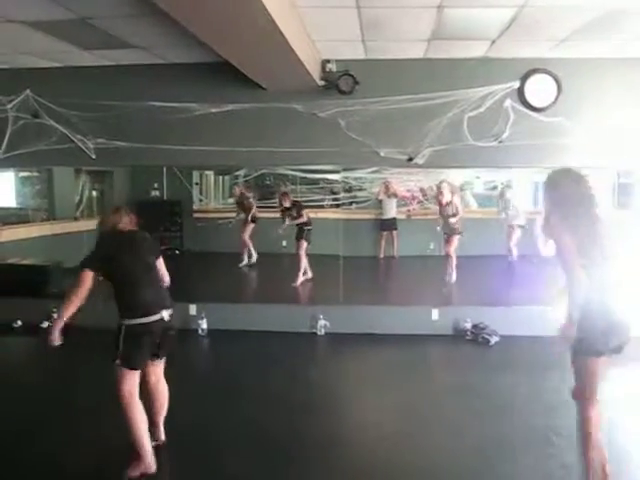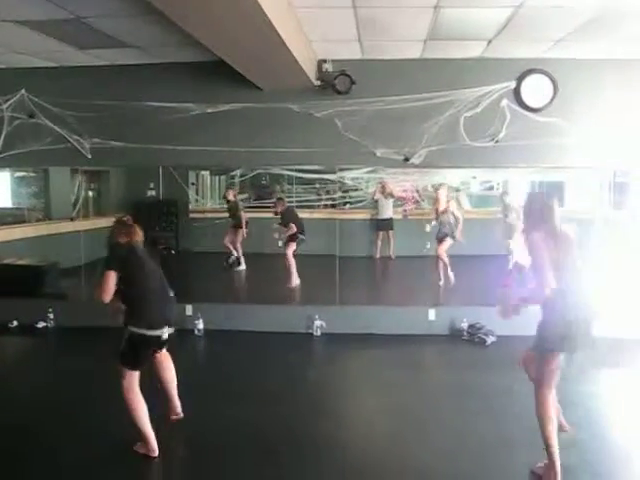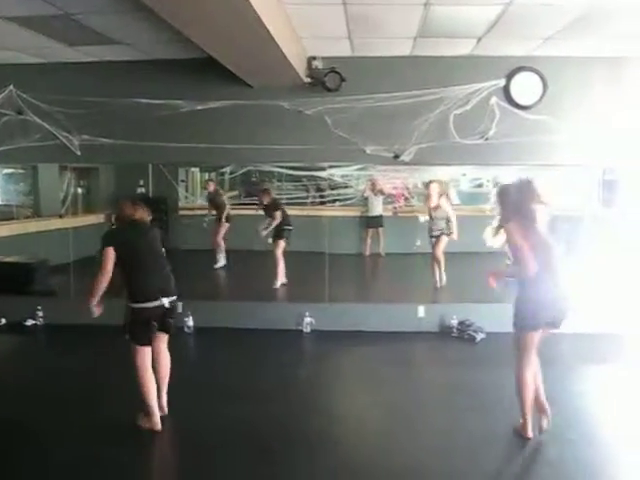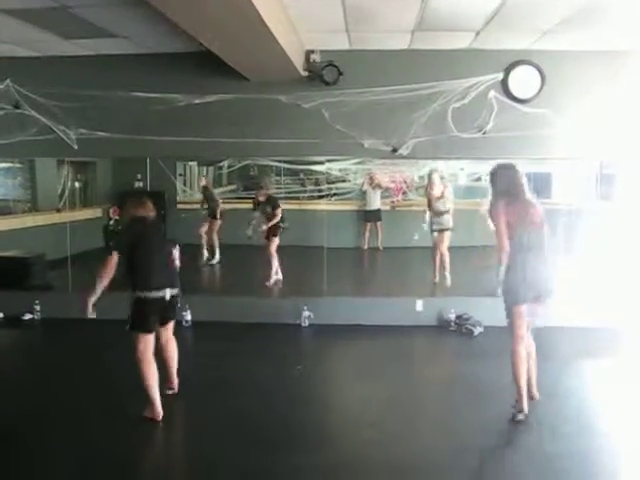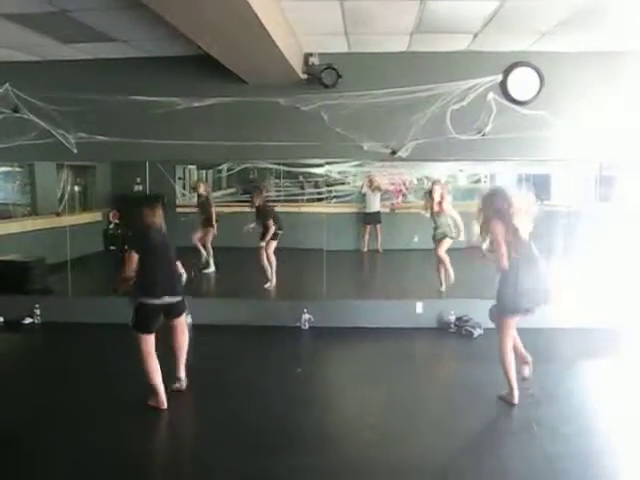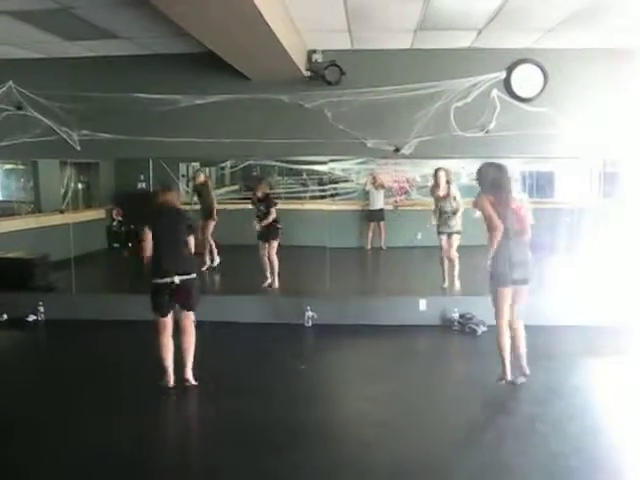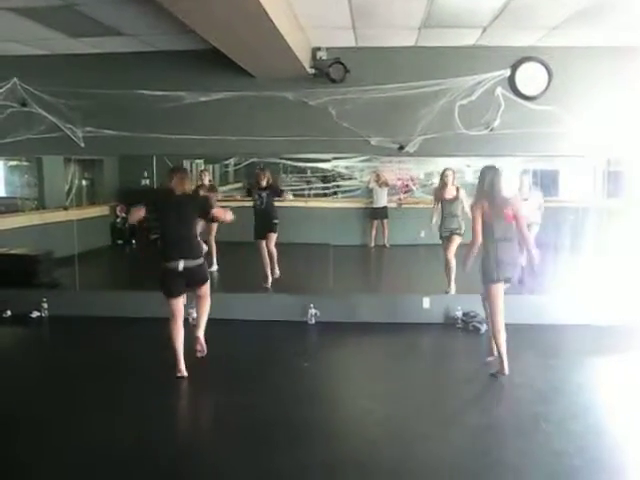
dt=0.3s
person 1, frame 1
left shoulder: (560, 225)
right shoulder: (590, 222)
left elbow: (578, 280)
left wrist: (571, 321)
left hip: (593, 321)
right hip: (608, 319)
left knee: (587, 403)
right knee: (584, 396)
person 1, frame 2
left shoulder: (536, 236)
right shoulder: (563, 236)
left elbow: (547, 284)
right elbow: (566, 276)
left hip: (560, 316)
right hip: (577, 314)
left knee: (544, 390)
right knee: (530, 361)
right ankle: (558, 421)
person 1, frame 3
left shoulder: (513, 225)
right shoulder: (535, 223)
left elbow: (529, 268)
right elbow: (546, 262)
left wrist: (503, 274)
left hip: (534, 297)
right hip: (554, 296)
left knee: (524, 362)
right knee: (531, 357)
left ankle: (528, 426)
right ankle: (542, 408)
person 1, frame 4
left shoulder: (499, 206)
right shoulder: (532, 205)
left elbow: (504, 245)
right elbow: (540, 240)
left wrist: (500, 274)
left hip: (519, 274)
right hip: (540, 272)
left knee: (518, 338)
right knee: (525, 334)
left ankle: (523, 404)
right ankle: (532, 390)
person 1, frame 5
left shoulder: (494, 224)
right shoulder: (518, 221)
left elbow: (503, 263)
left hip: (515, 285)
right hip: (535, 285)
left knee: (505, 340)
right knee: (497, 315)
left ankle: (513, 393)
right ankle: (524, 356)
person 1, frame 6
left shoulder: (483, 199)
right shoulder: (512, 198)
left elbow: (498, 227)
right elbow: (527, 230)
left wrist: (489, 254)
left hip: (504, 260)
right hip: (523, 260)
left knee: (502, 318)
right knee: (514, 315)
left ankle: (506, 370)
right ankle: (523, 367)
person 1, frame 7
left shoulder: (479, 205)
right shoulder: (511, 202)
left elbow: (478, 239)
right elbow: (523, 231)
left wrist: (468, 259)
right wrist: (532, 251)
left hip: (494, 258)
right hip: (512, 258)
left knee: (496, 311)
right knee: (490, 301)
left ankle: (504, 365)
right ankle: (496, 348)
person 2, frame 1
left shoulder: (101, 251)
right shoulder: (144, 239)
left elbow: (79, 294)
right elbow: (165, 280)
left wrist: (57, 325)
left hip: (136, 319)
right hip: (163, 312)
left knee: (127, 390)
right knee: (155, 377)
right ankle: (159, 431)
person 2, frame 2
left shoulder: (116, 253)
right shoulder: (143, 256)
left elbow: (105, 296)
left wrist: (117, 295)
left hip: (143, 325)
right hip: (166, 320)
left knee: (130, 385)
right knee: (160, 352)
left ankle: (151, 445)
right ankle: (175, 405)
person 2, frame 3
left shoulder: (113, 235)
right shoulder: (151, 231)
left elbow: (105, 272)
left wrist: (94, 299)
left hip: (142, 301)
right hip: (168, 295)
left knee: (142, 361)
right knee: (160, 347)
left ankle: (154, 418)
right ankle: (162, 403)
person 2, frame 4
left shoulder: (128, 232)
right shoulder: (161, 228)
left elbow: (108, 272)
left wrist: (92, 298)
left hip: (147, 293)
right hip: (171, 289)
left knee: (144, 351)
right knee: (167, 335)
left ankle: (155, 408)
right ankle: (172, 381)
person 2, frame 5
left shoulder: (140, 236)
right shoulder: (164, 238)
left elbow: (130, 272)
right elbow: (181, 274)
left wrist: (126, 282)
left hip: (149, 298)
right hip: (174, 295)
left knee: (147, 348)
right knee: (180, 324)
left ankle: (160, 398)
right ankle: (181, 374)
person 2, frame 6
left shoulder: (152, 217)
right shoulder: (184, 216)
left elbow: (148, 249)
right elbow: (191, 249)
left wrist: (149, 265)
left hip: (161, 279)
right hip: (186, 276)
left knee: (165, 330)
right knee: (187, 325)
left ankle: (169, 375)
right ankle: (188, 373)
person 2, frame 7
left shoulder: (161, 201)
right shoulder: (195, 200)
left elbow: (133, 217)
right elbow: (227, 217)
left wrist: (143, 210)
left hip: (170, 264)
right hip: (193, 261)
left knee: (176, 316)
right knee: (203, 294)
left ankle: (181, 365)
right ankle: (199, 334)
